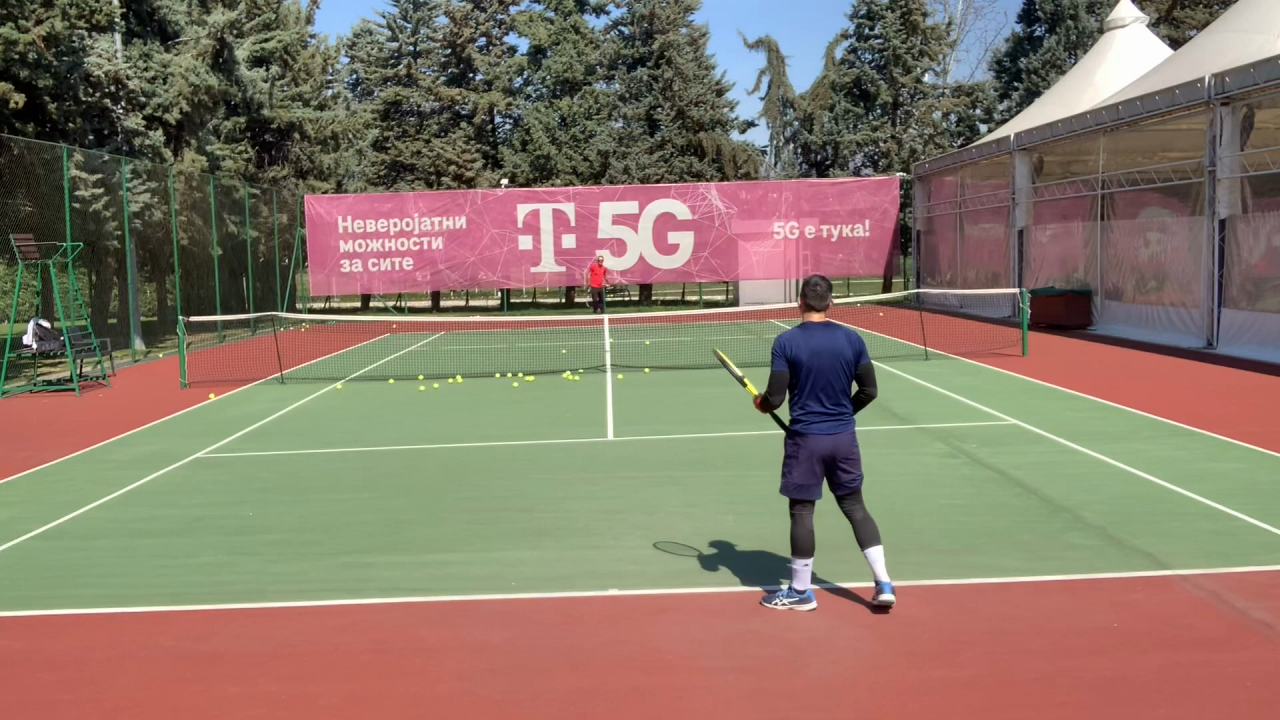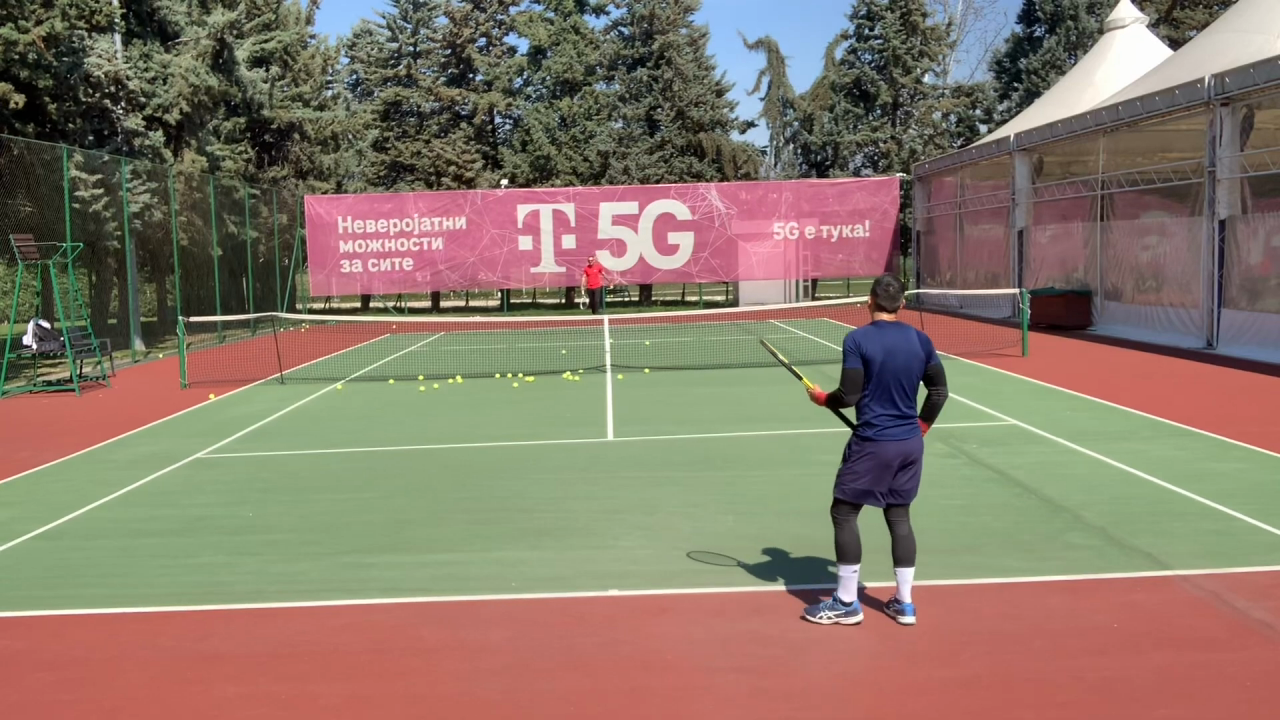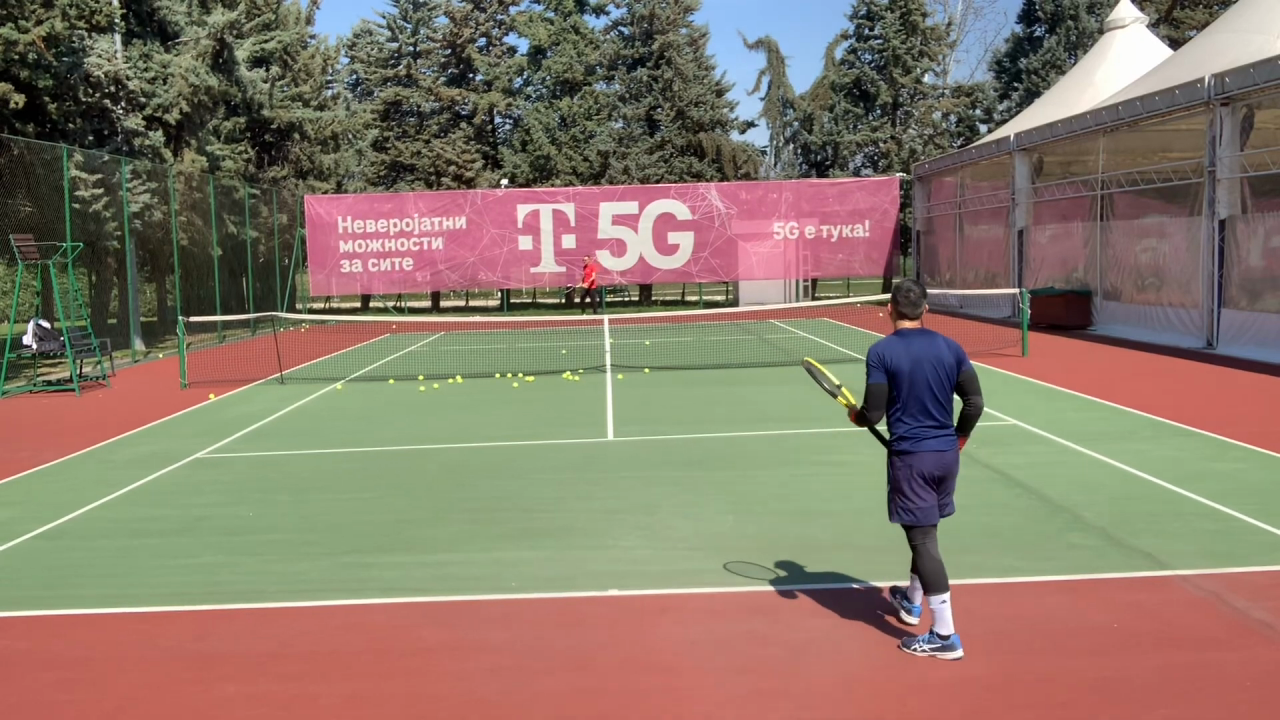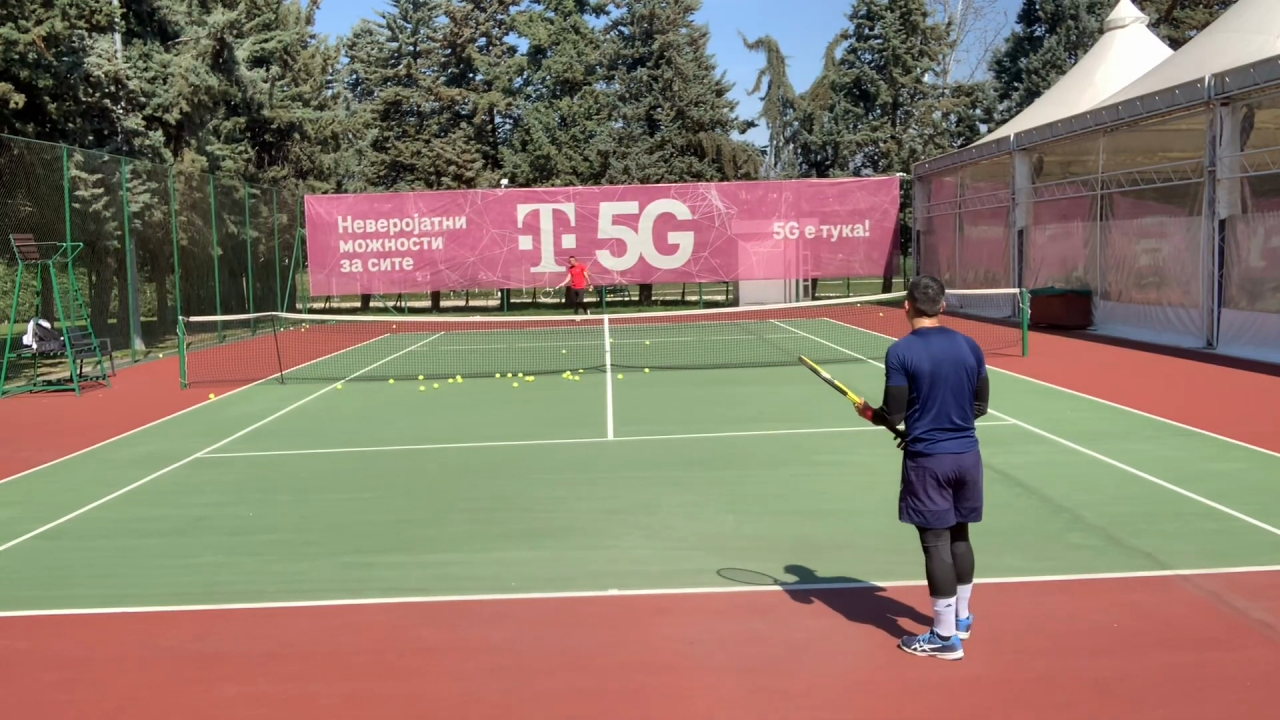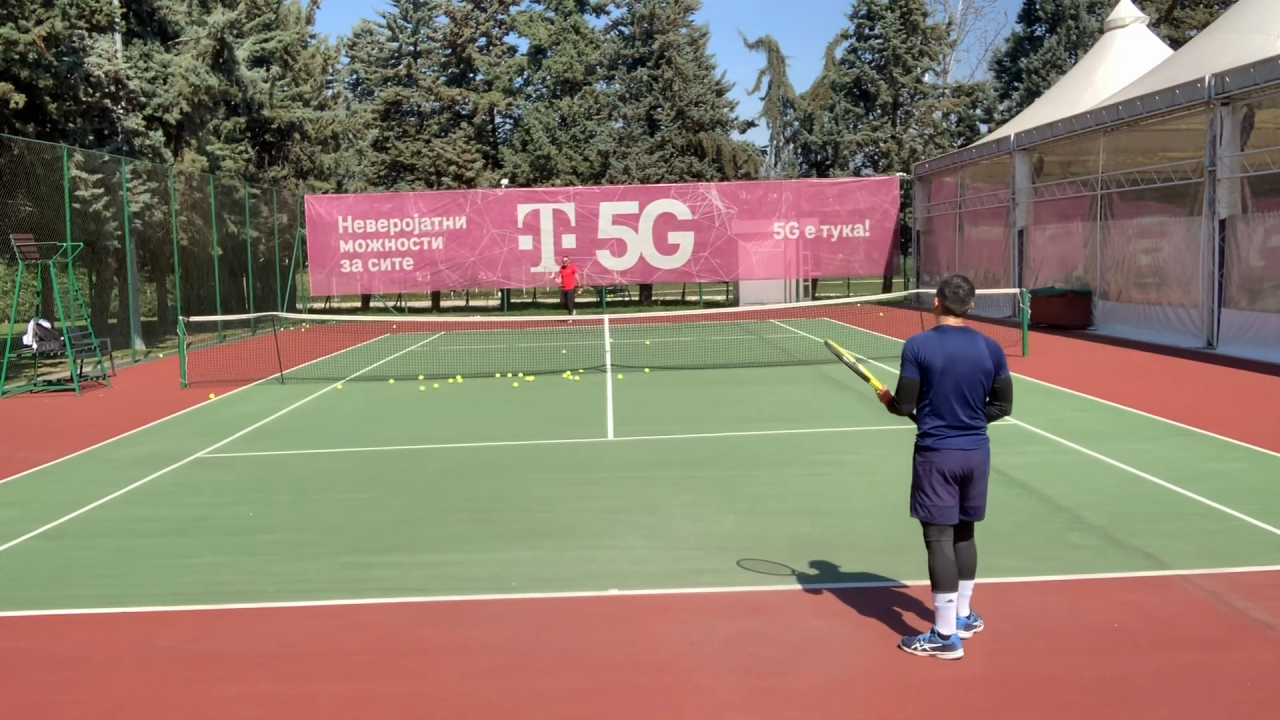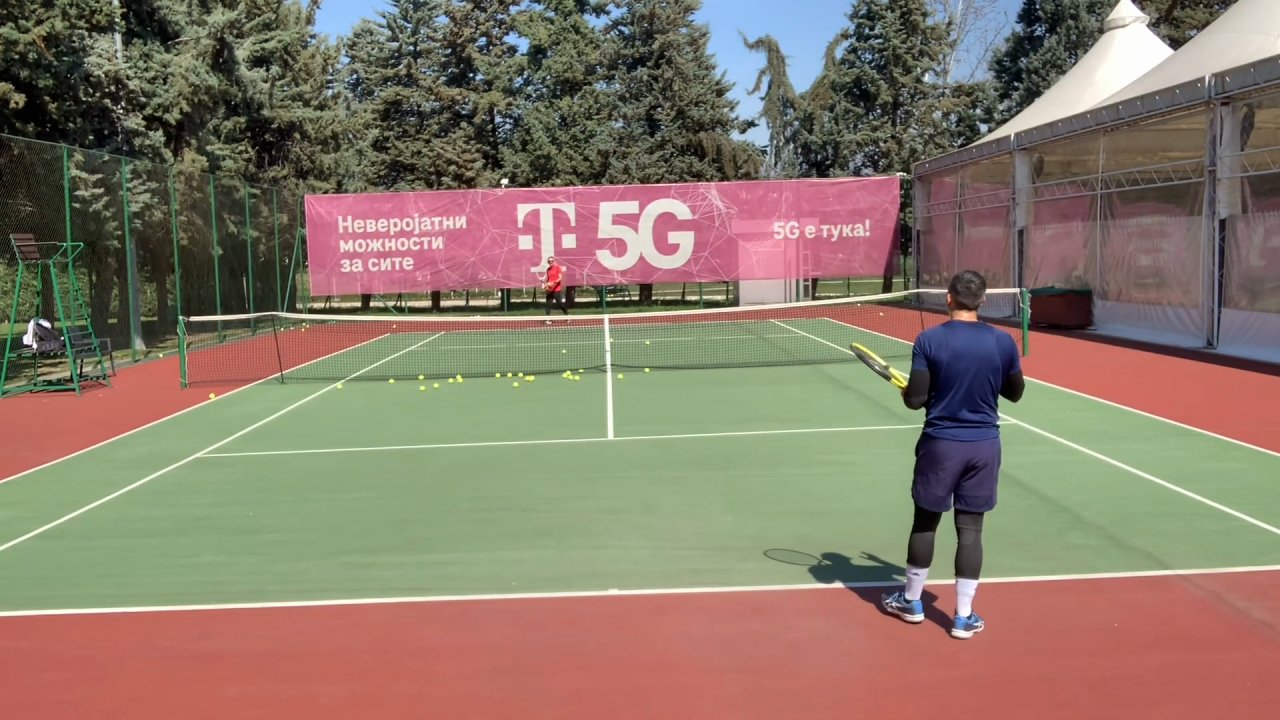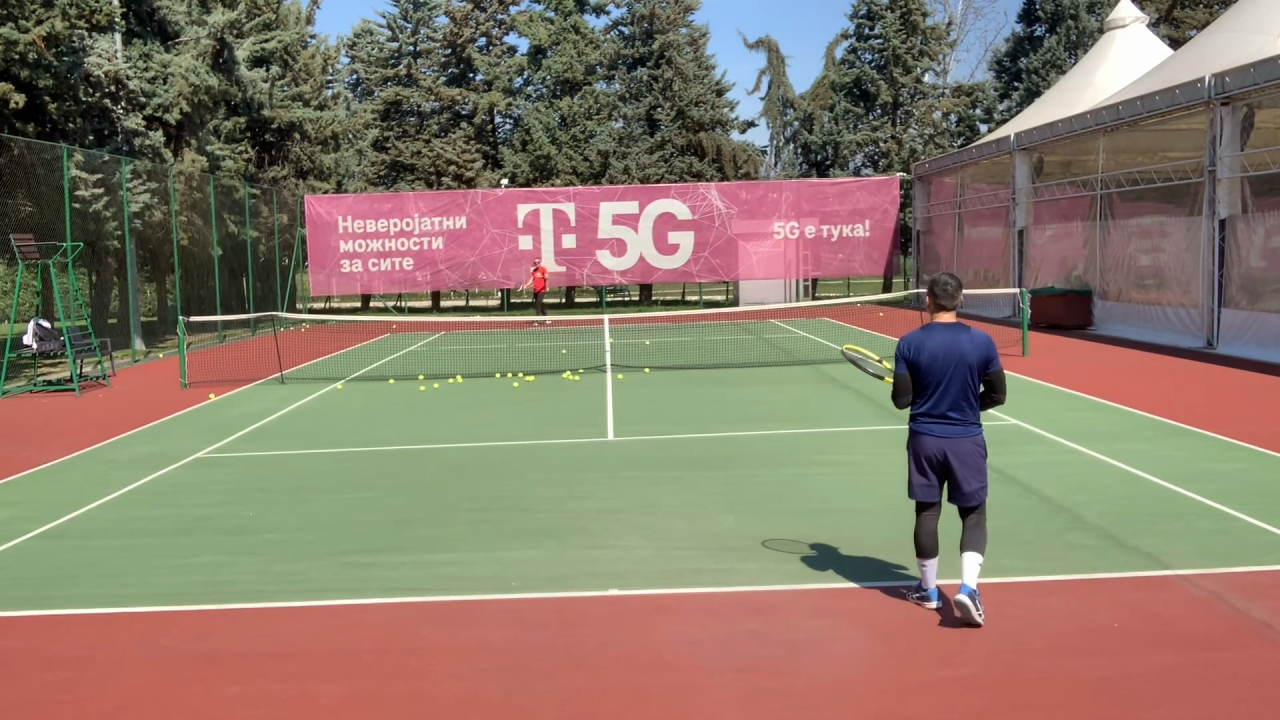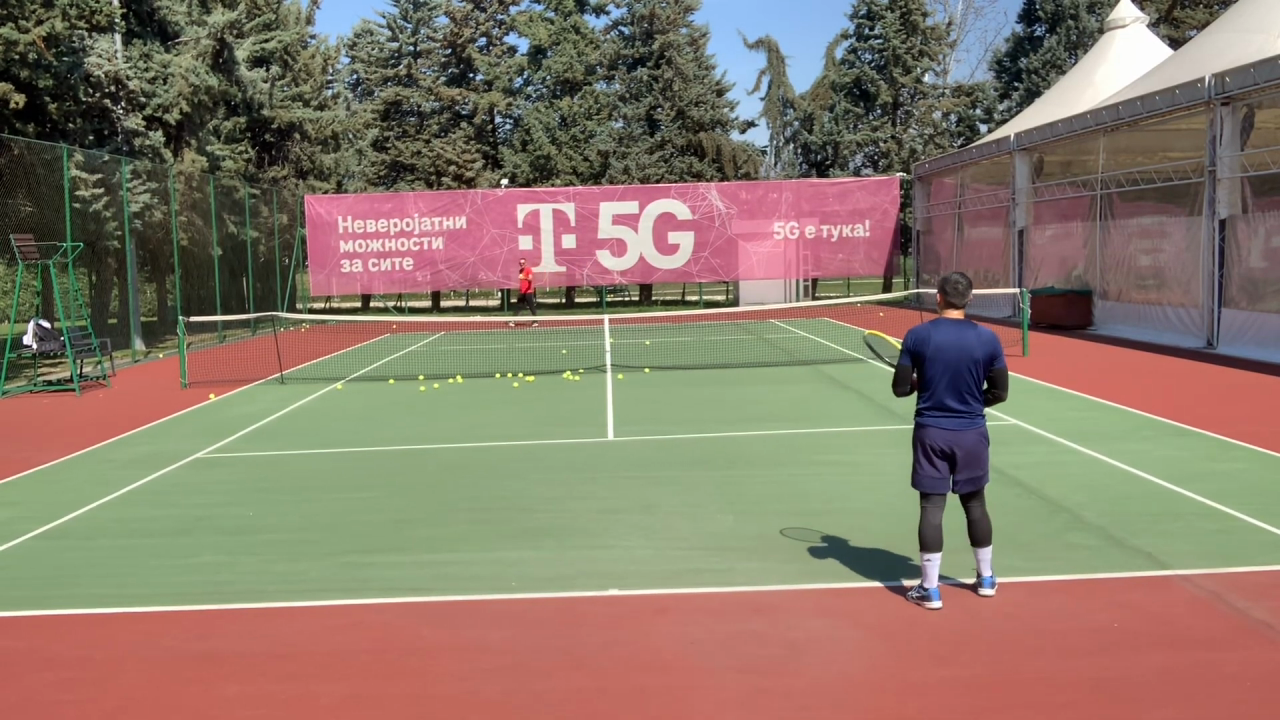
dt=0.5s
person 1, frame 1
left shoulder: (786, 342)
right shoulder: (852, 339)
left elbow: (774, 399)
right elbow: (869, 391)
left wrist: (760, 403)
left hip: (806, 439)
right hip: (844, 436)
left knee: (801, 512)
right knee: (855, 507)
left ankle: (801, 591)
right ankle: (883, 582)
person 1, frame 2
left shoulder: (857, 339)
right shoulder: (921, 340)
left elbow: (848, 396)
right elbow: (939, 394)
left wrist: (821, 397)
left hip: (872, 443)
right hip: (910, 442)
left knee: (844, 513)
right knee: (899, 518)
left ankle: (846, 602)
right ankle: (904, 602)
person 1, frame 3
left shoulder: (881, 352)
right shoulder: (950, 347)
left elbow: (873, 414)
right elbow: (974, 403)
left wrist: (854, 415)
right wrist: (957, 441)
left hip: (911, 457)
right hip: (946, 454)
left knee: (922, 540)
right knee: (926, 531)
left ankle: (945, 636)
right ankle: (912, 601)
person 1, frame 4
left shoulder: (901, 352)
right shoulder: (970, 346)
left elbow: (893, 415)
right elbow: (980, 405)
left wrist: (867, 412)
left hip: (927, 459)
right hip: (967, 455)
left knee: (936, 542)
right knee: (959, 536)
left ankle: (945, 636)
right ankle: (962, 617)
person 1, frame 5
left shoulder: (918, 346)
right shoulder: (991, 348)
left elbow: (904, 406)
right elbow: (1003, 405)
left wrist: (887, 398)
left hip: (936, 455)
right hip: (976, 453)
left knee: (938, 538)
right knee: (963, 534)
left ankle: (944, 634)
right ankle: (963, 616)
person 1, frame 6
left shoulder: (928, 340)
right shoulder: (1003, 342)
left elbow: (915, 399)
right elbow: (1014, 393)
left wrist: (905, 391)
left hip: (940, 444)
right hip: (984, 446)
left knee: (925, 522)
right knee: (970, 529)
left ankle: (912, 601)
right ankle: (964, 616)
person 1, frame 7
left shoulder: (909, 343)
right shoulder: (982, 342)
left elbow: (901, 400)
right elbow: (997, 396)
left hip: (925, 440)
right hip: (967, 440)
left knee: (927, 514)
right knee: (973, 515)
left ankle: (928, 590)
right ankle: (968, 587)
person 1, frame 8
left shoulder: (917, 336)
right shoulder: (988, 339)
left elbow: (900, 388)
right elbow: (999, 393)
left hip: (930, 433)
right hip: (971, 433)
left knee: (931, 508)
right knee: (975, 504)
left ankle: (930, 589)
right ankle: (986, 578)
